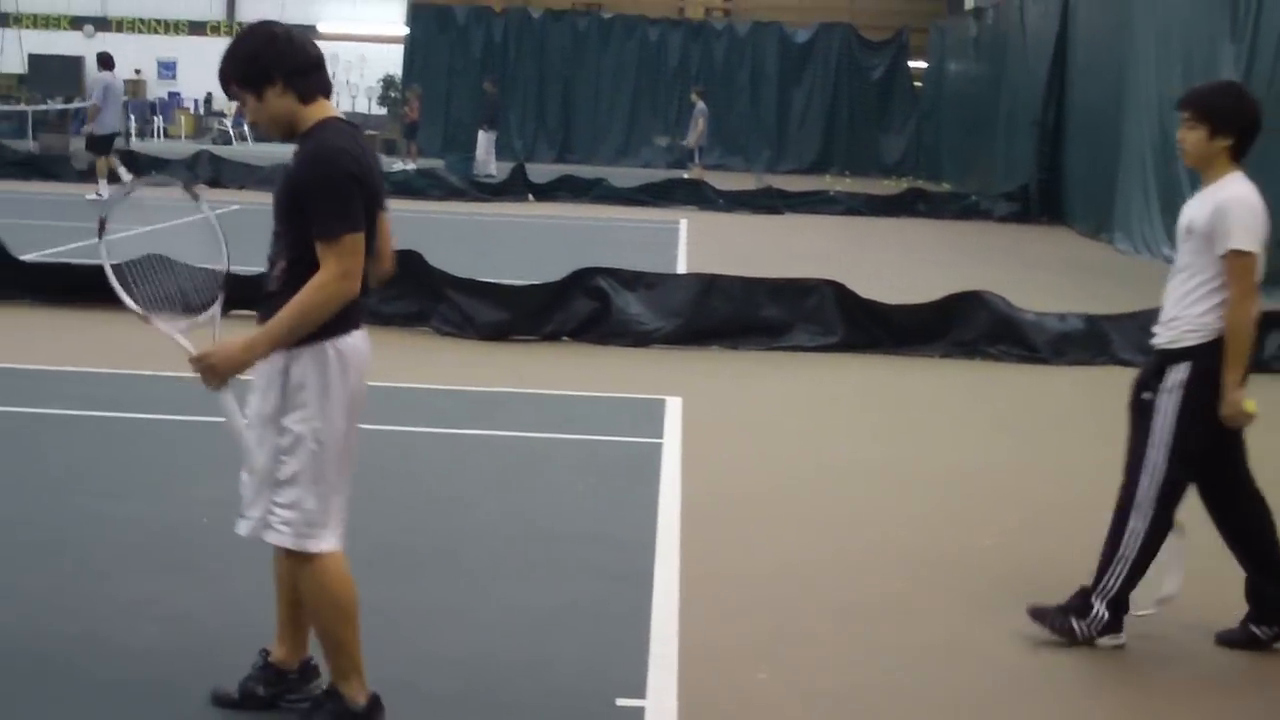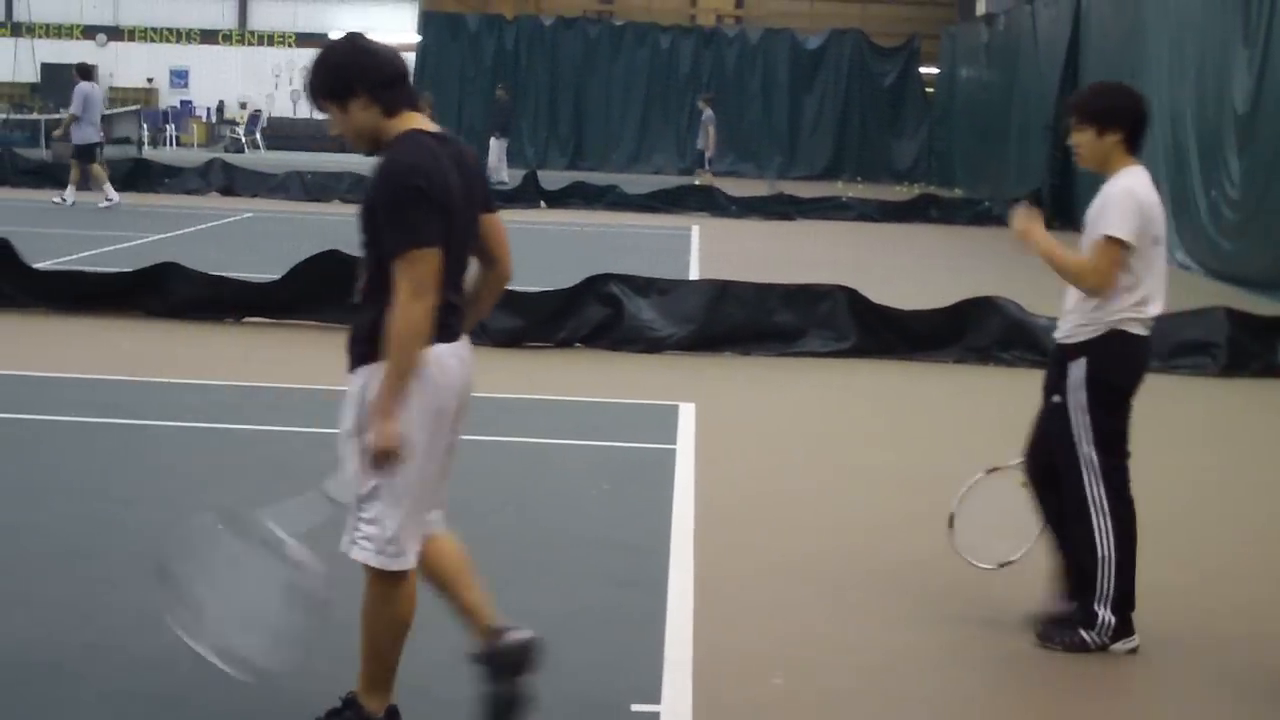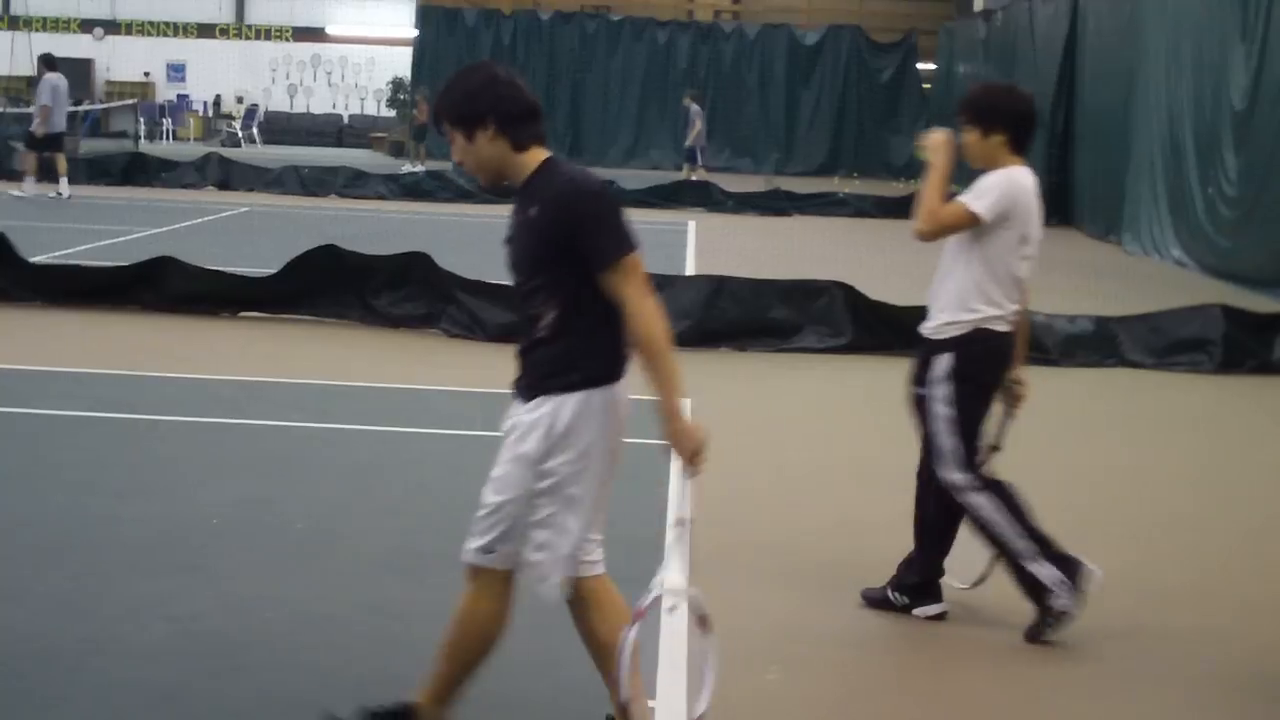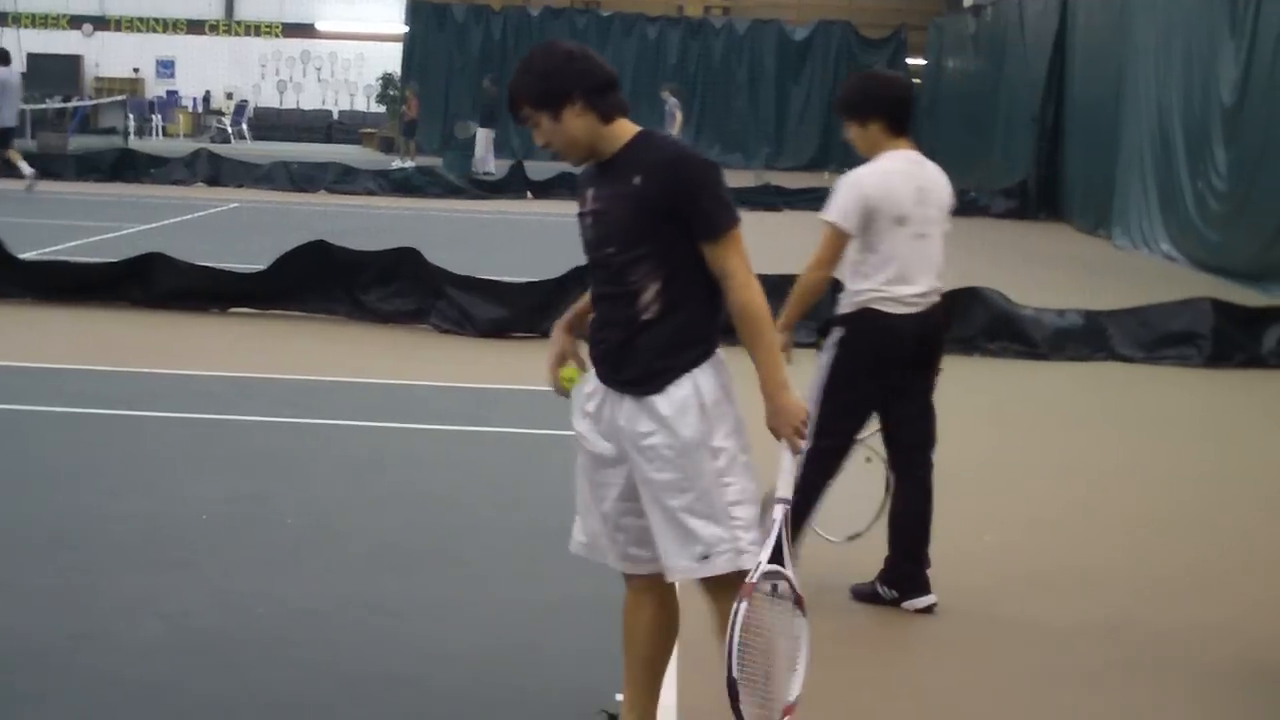
dt=0.4s
person 1, frame 1
left shoulder: (322, 160)
right shoulder: (349, 145)
left elbow: (341, 281)
right elbow: (381, 258)
left wrist: (246, 350)
left hip: (314, 358)
right hip: (323, 352)
left knee: (304, 532)
right knee: (286, 518)
right ankle: (289, 664)
person 1, frame 2
left shoulder: (401, 173)
right shoulder: (456, 155)
left elbow: (413, 295)
right elbow: (497, 266)
left wrist: (389, 412)
left hip: (404, 370)
right hip: (443, 357)
left knee: (385, 547)
right knee: (412, 525)
right ankle: (500, 638)
person 1, frame 3
left shoulder: (575, 194)
right shoulder: (536, 199)
left elbow: (638, 304)
left wrist: (674, 411)
left hip: (571, 407)
right hip: (553, 403)
left knee: (491, 564)
right knee: (576, 568)
person 1, frame 4
left shoulder: (677, 167)
right shoulder: (592, 184)
left elbow: (736, 280)
left wrist: (777, 389)
right wrist: (570, 325)
left hip: (682, 397)
right hip: (607, 397)
left knee: (726, 571)
right knee: (642, 570)
person 2, frame 1
right shoulder: (1209, 197)
left wrist: (1233, 385)
left hip: (1195, 365)
right hip: (1186, 359)
left knee: (1148, 491)
right knee: (1229, 492)
left ankle: (1099, 612)
person 2, frame 2
left shoulder: (1125, 193)
right shoulder: (1125, 189)
left elbow: (1093, 280)
left wrist: (1037, 237)
left hip: (1098, 354)
right hip: (1095, 352)
left knee: (1096, 487)
right knee: (1049, 468)
left ankle: (1108, 620)
right ankle: (1089, 594)
person 2, frame 3
left shoulder: (1002, 184)
right shoulder: (1017, 188)
left elbow: (927, 225)
right elbow: (1016, 294)
left wrist: (938, 163)
right wrist: (1014, 364)
left hip: (959, 348)
right hip: (978, 344)
left knee: (957, 476)
right knee: (941, 469)
left ankle: (1054, 577)
right ankle: (917, 585)
person 2, frame 4
left shoulder: (861, 182)
right shoulder: (937, 180)
left elbow: (822, 268)
right elbow: (919, 260)
left wrist: (783, 325)
left hip: (869, 327)
right hip: (925, 324)
left knee: (821, 446)
right knee: (911, 455)
right ankle: (908, 580)
